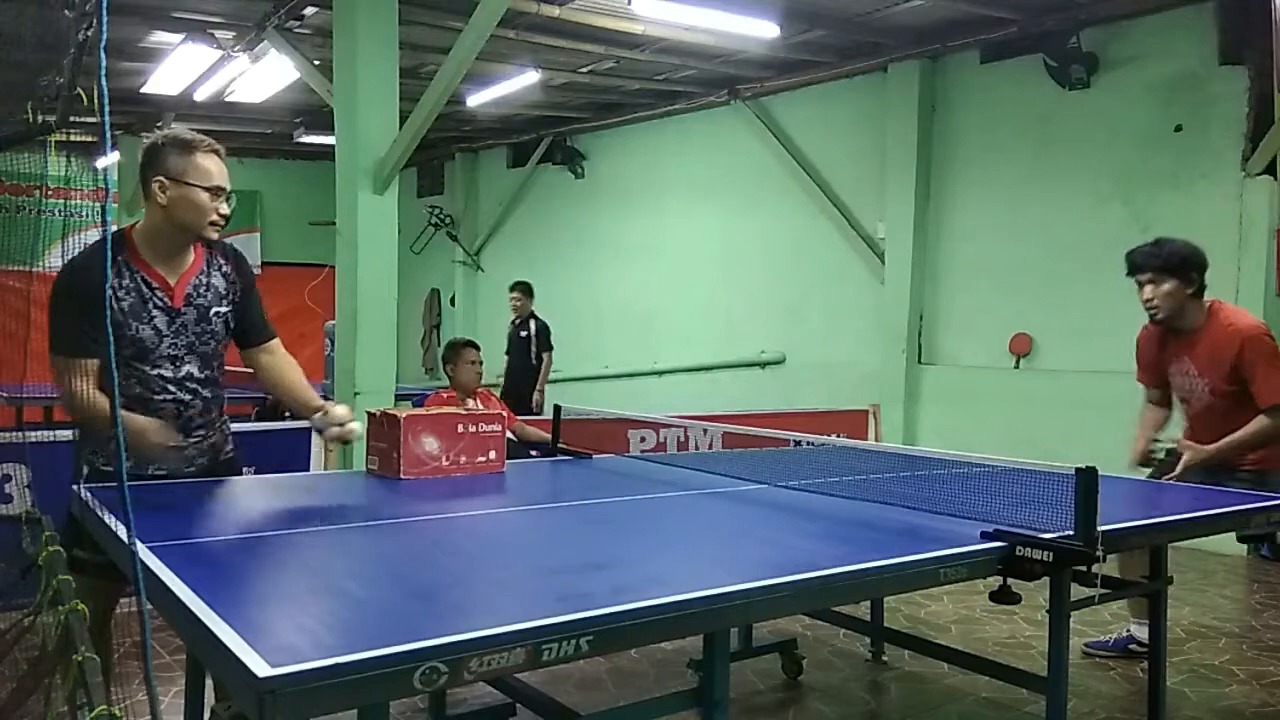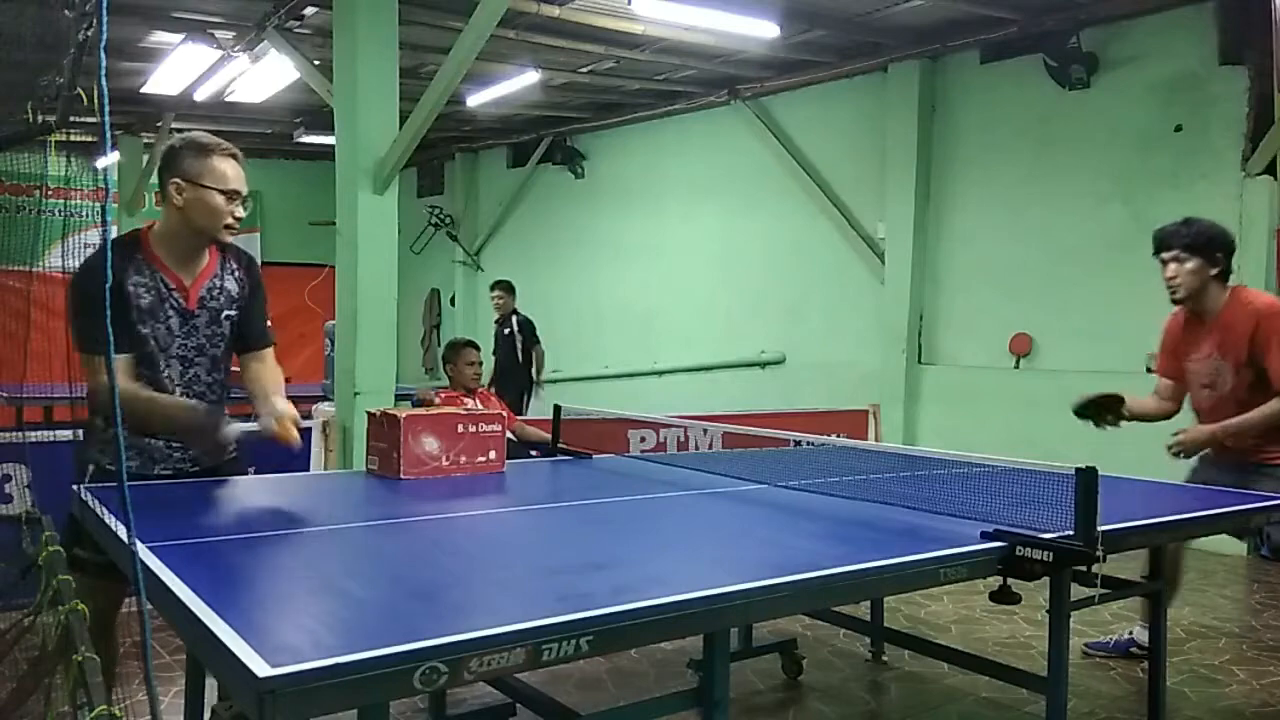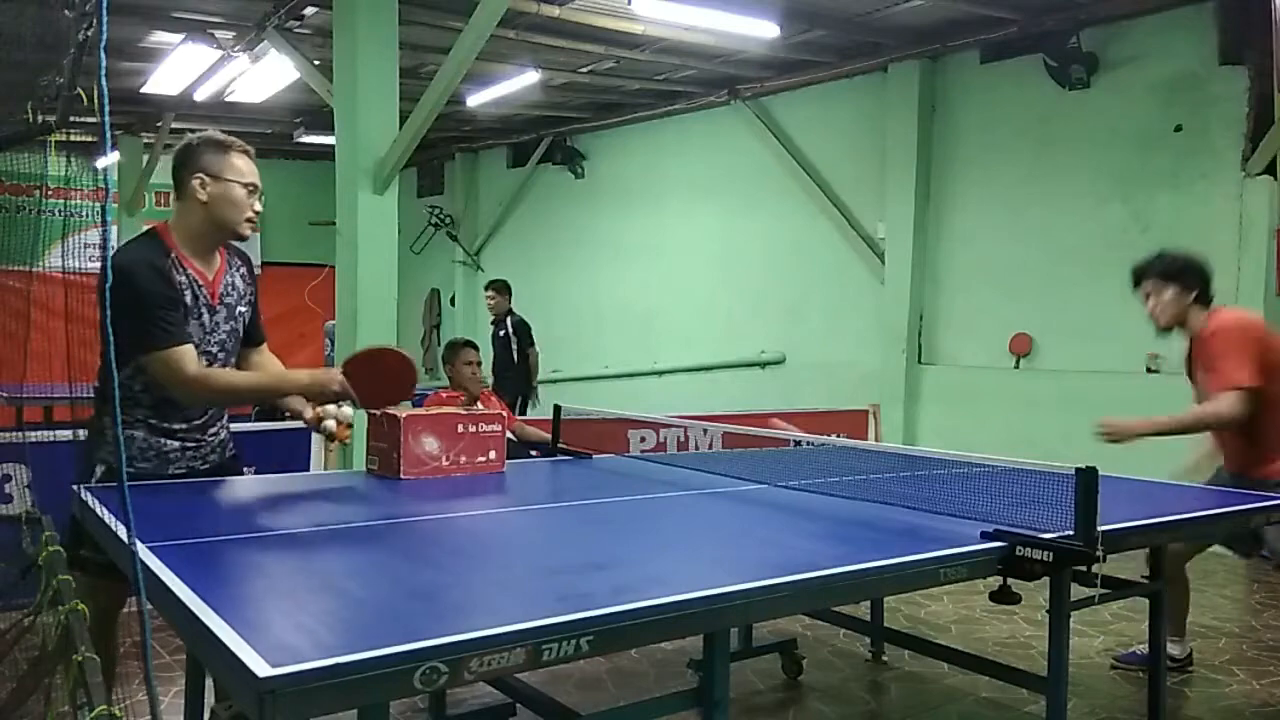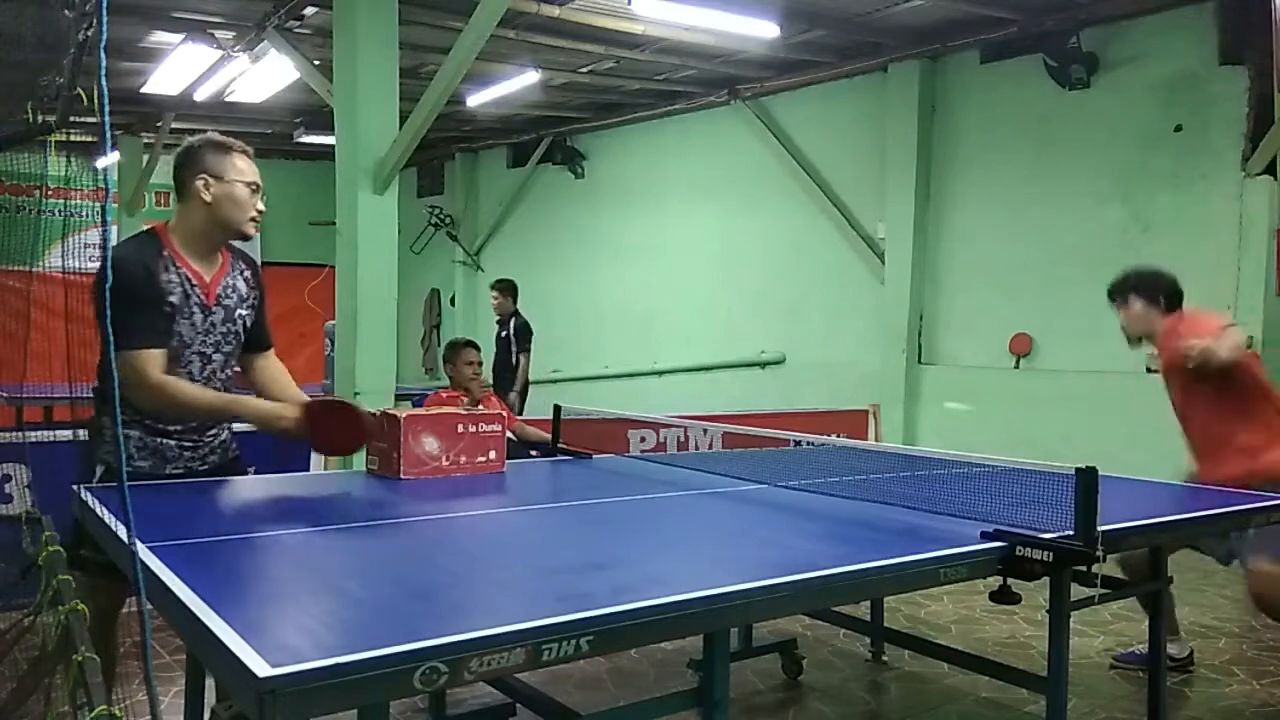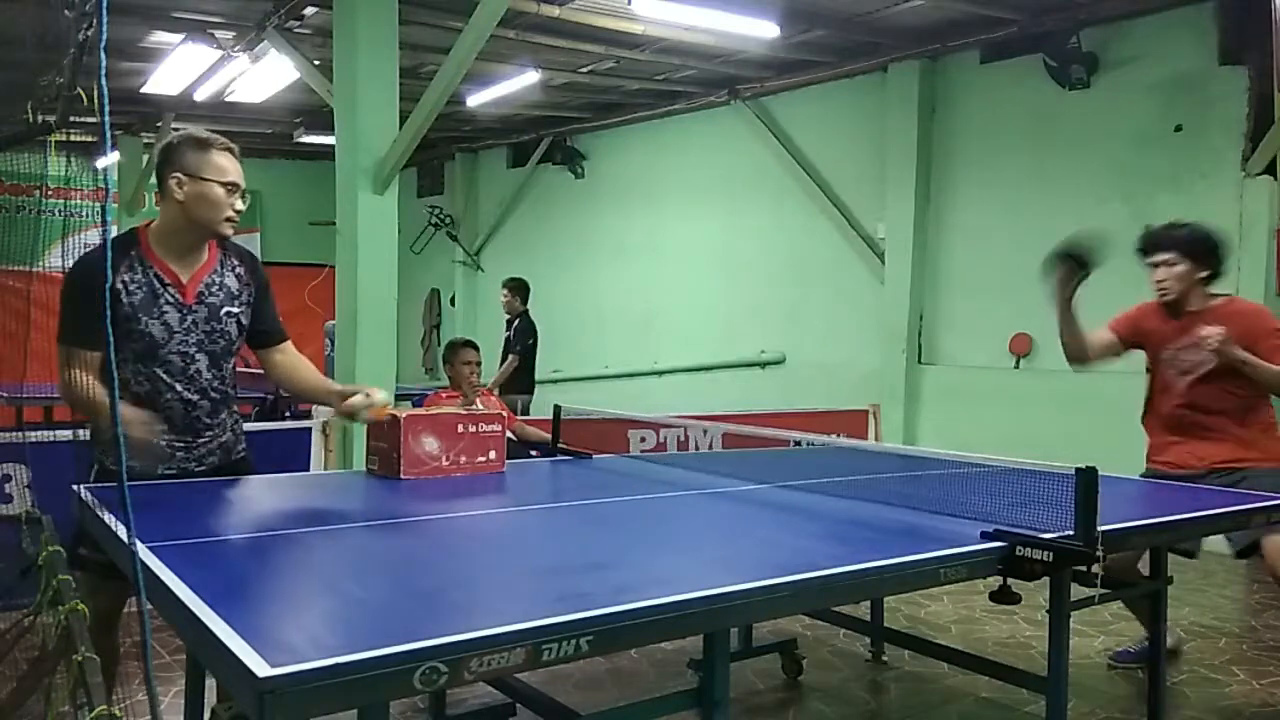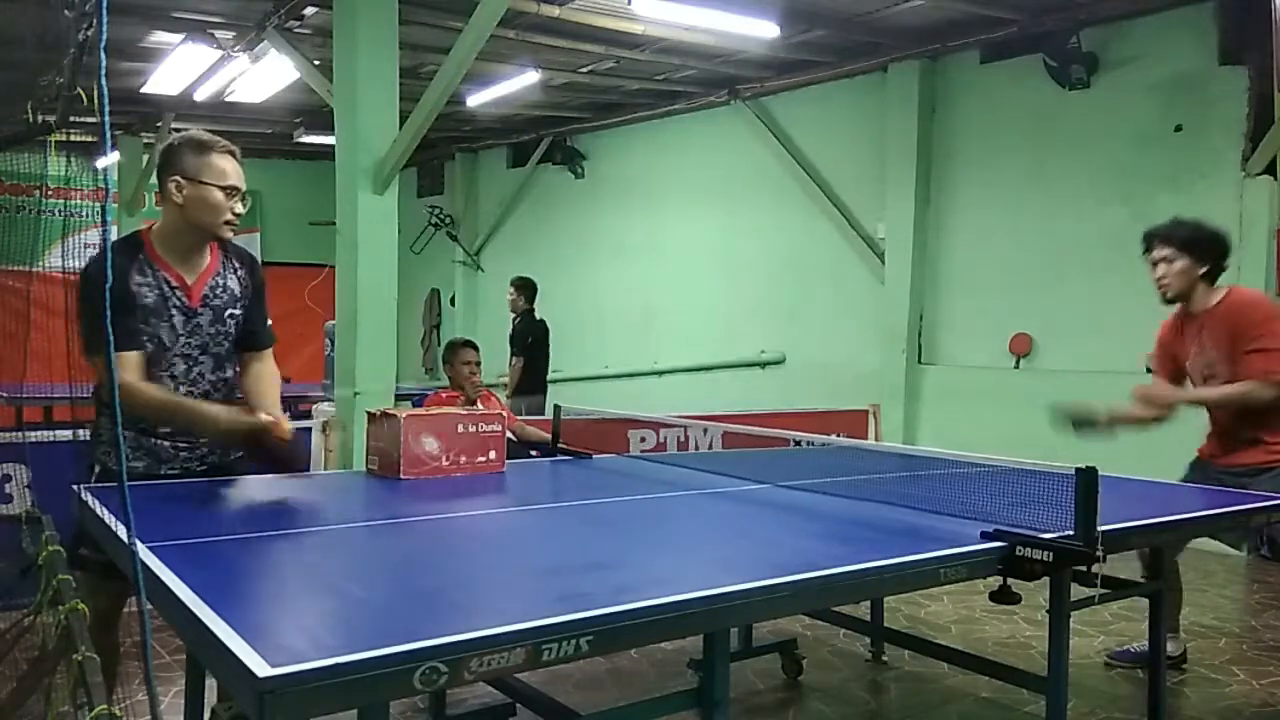
dt=0.3s
person 1, frame 1
left shoulder: (229, 267)
right shoulder: (89, 274)
left elbow: (267, 353)
right elbow: (77, 382)
left wrist: (318, 409)
right wrist: (129, 427)
left hip: (211, 465)
right hip: (119, 471)
right knee: (93, 607)
person 1, frame 2
left shoulder: (241, 270)
right shoulder: (108, 272)
left elbow: (258, 360)
right elbow: (111, 384)
left wrist: (272, 405)
right wrist: (177, 413)
left hip: (214, 465)
right hip: (124, 469)
right knee: (95, 607)
person 1, frame 3
left shoulder: (240, 267)
right shoulder: (139, 267)
left elbow: (253, 354)
right elbow: (188, 381)
left wrist: (309, 409)
right wrist: (307, 382)
left hip: (212, 462)
right hip: (130, 468)
right knee: (98, 608)
person 1, frame 4
left shoulder: (246, 272)
right shoulder: (131, 267)
left elbow: (260, 359)
right elbow: (145, 384)
left wrist: (306, 410)
right wrist: (260, 413)
left hip: (215, 464)
right hip: (134, 468)
right knee: (101, 605)
person 1, frame 5
left shoulder: (244, 269)
right shoulder: (102, 269)
left elbow: (279, 356)
right elbow: (78, 370)
left wrist: (339, 395)
right wrist: (118, 415)
left hip: (221, 464)
right hip: (131, 469)
right knee: (101, 606)
person 1, frame 6
left shoulder: (242, 268)
right shoulder: (112, 272)
left elbow: (259, 358)
right elbow: (125, 386)
left wrist: (267, 414)
right wrist: (209, 416)
left hip: (219, 466)
right hip: (131, 467)
right knee: (100, 607)
person 2, frame 1
left shoulder: (1246, 334)
right shoulder: (1151, 338)
right elbow: (1157, 403)
left wrist: (1212, 452)
right wrist: (1143, 440)
right hip: (1199, 458)
right ankle: (1141, 634)
person 2, frame 2
right shoulder: (1179, 326)
right elbow: (1166, 399)
left wrist: (1213, 433)
right wrist: (1123, 408)
right hip: (1223, 458)
right ankle: (1144, 637)
person 2, frame 3
left shoulder: (1228, 329)
right shoulder: (1198, 346)
left elbow: (1233, 409)
left wrist: (1143, 426)
right hip: (1245, 472)
right knee: (1169, 550)
right ankle: (1175, 648)
person 2, frame 4
left shoulder: (1186, 328)
right shoulder: (1175, 355)
left elbow: (1232, 347)
right hip: (1218, 480)
right knee: (1132, 554)
right ankle: (1175, 648)
person 2, frame 5
right shoulder: (1148, 318)
right elbow: (1080, 353)
left wrist: (1232, 354)
right wrist: (1064, 297)
right hip: (1172, 471)
right knee: (1114, 559)
right ankle: (1160, 639)
person 2, frame 6
right shoulder: (1173, 331)
right elbow: (1156, 409)
left wrist: (1180, 395)
right wrist: (1109, 415)
right hip: (1219, 460)
right ankle: (1169, 643)
